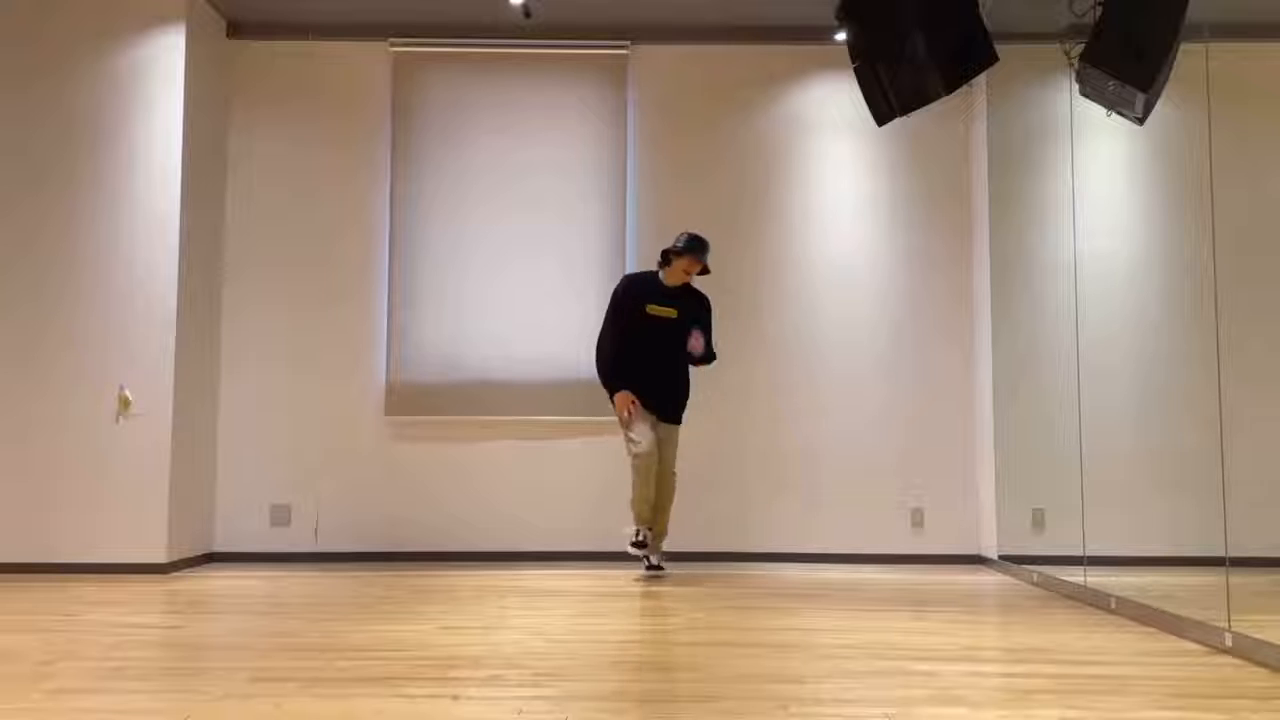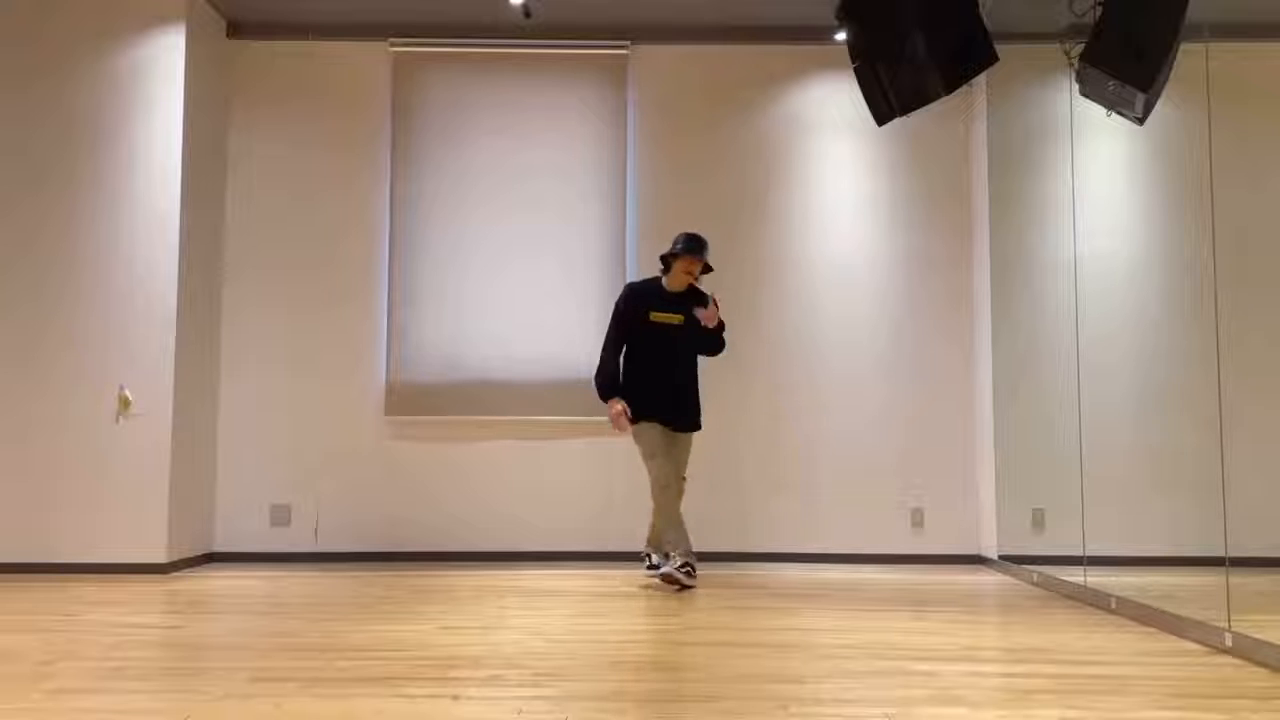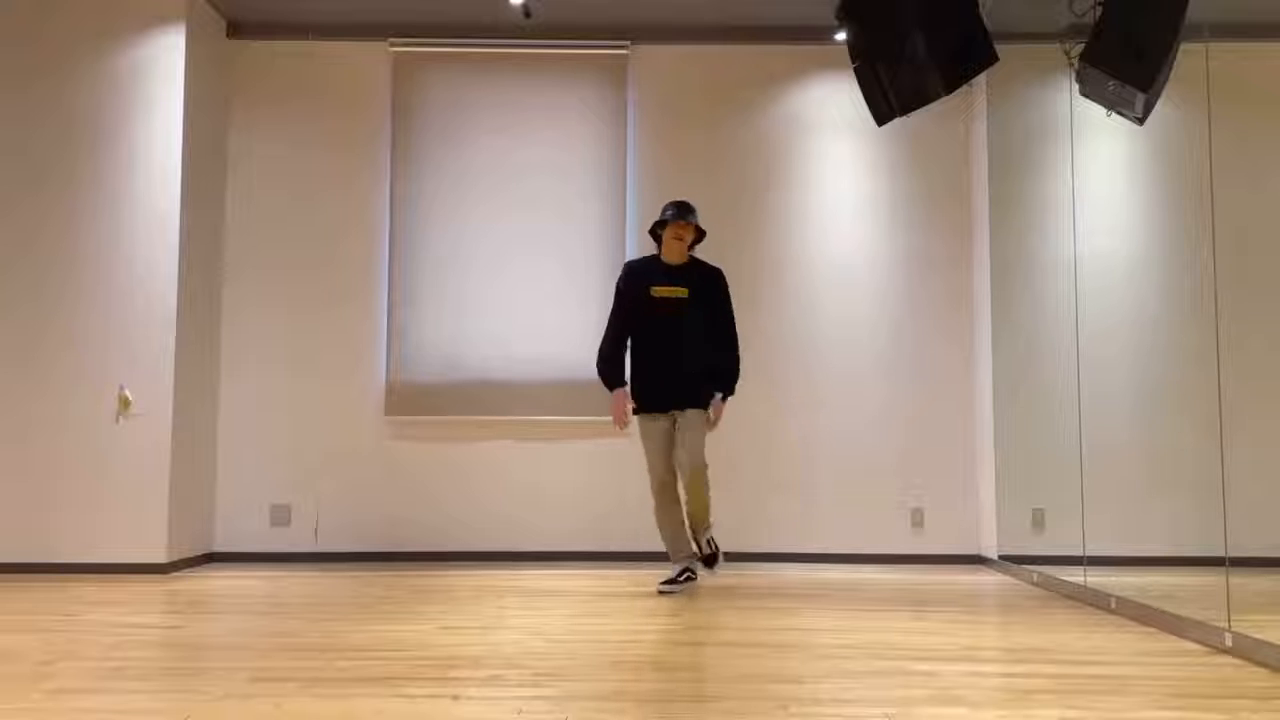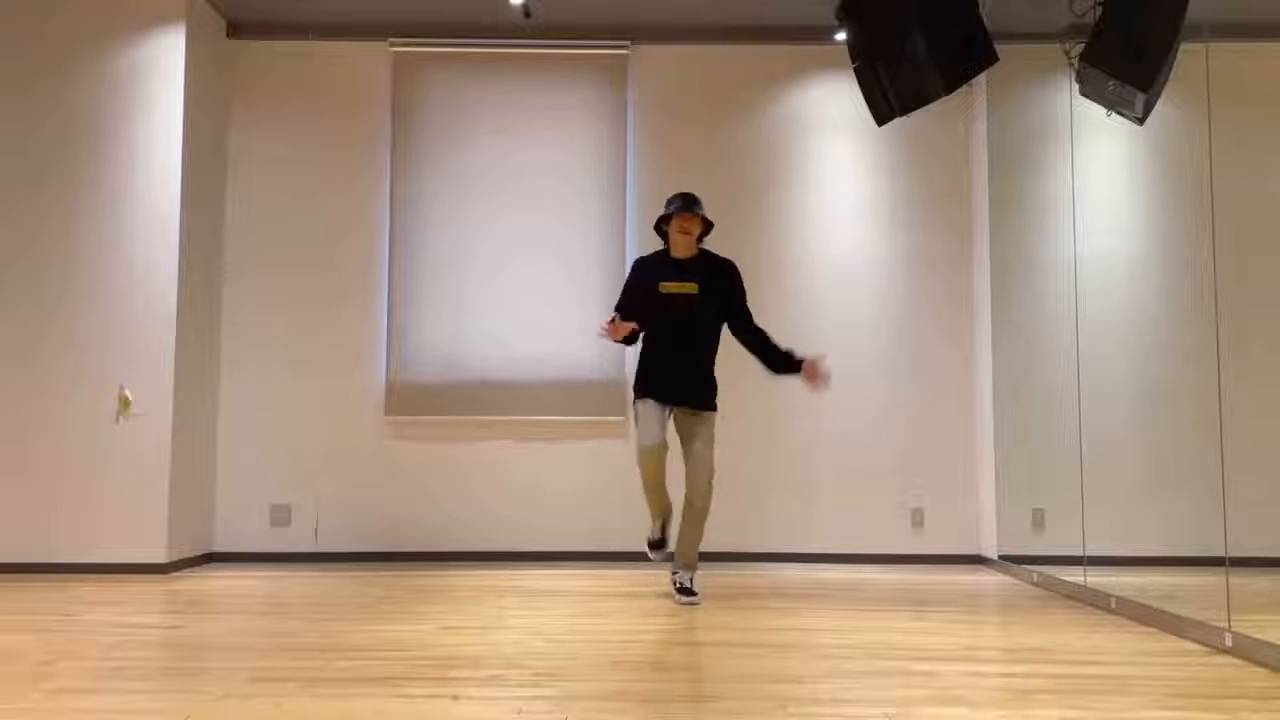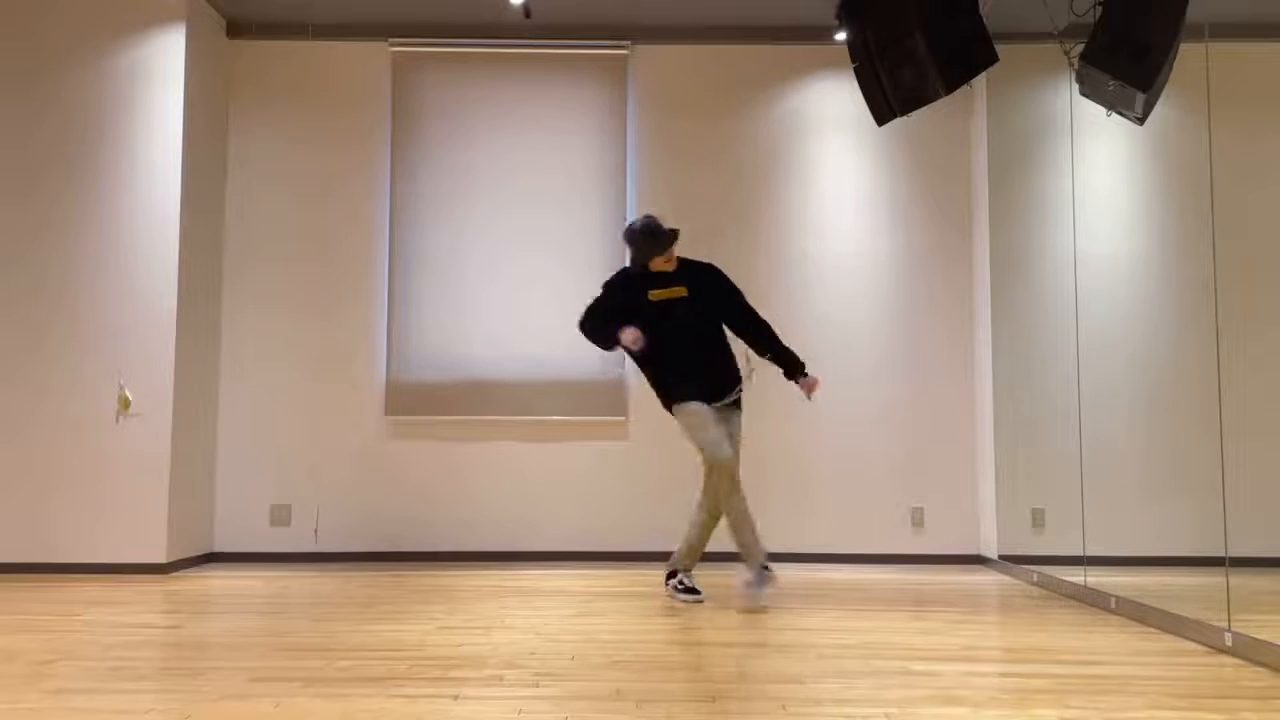
dt=0.3s
person 1, frame 1
left shoulder: (696, 302)
right shoulder: (633, 287)
left elbow: (700, 356)
right elbow: (608, 341)
left wrist: (702, 349)
right wrist: (615, 387)
left hip: (670, 399)
right hip: (633, 394)
left knee: (666, 473)
right knee: (644, 449)
left ankle: (654, 545)
right ankle: (641, 526)
person 1, frame 2
left shoulder: (701, 302)
right shoulder: (636, 295)
left elbow: (712, 346)
right elbow: (613, 348)
left wrist: (713, 327)
right wrist: (612, 395)
left hip: (683, 409)
right hip: (643, 408)
left knee: (674, 483)
right knee: (662, 479)
left ankle: (656, 549)
right ankle: (681, 561)
person 1, frame 3
left shoulder: (711, 279)
right shoulder: (635, 274)
left elbow: (725, 339)
right elbow: (616, 334)
left wrist: (723, 393)
right wrist: (616, 386)
left hip: (694, 393)
right hip: (649, 394)
left knee: (692, 468)
right knee: (661, 480)
left ankle: (701, 532)
right ankle: (684, 564)
person 1, frame 4
left shoulder: (723, 272)
right shoulder: (646, 270)
left elbow: (747, 331)
right elbow: (629, 324)
left wrist: (794, 365)
right wrist: (621, 330)
left hip: (698, 391)
right hip: (653, 388)
left knee: (700, 484)
right knee: (650, 449)
left ankle: (684, 572)
right ankle: (660, 516)
person 1, frame 5
left shoulder: (706, 277)
right shoulder: (628, 284)
left elbow: (751, 325)
right elbow: (591, 323)
left wrist: (795, 370)
right wrist: (619, 334)
left hip: (726, 393)
right hip: (685, 397)
left knee: (718, 485)
right knee: (722, 462)
left ankle: (680, 572)
right ankle: (756, 566)
